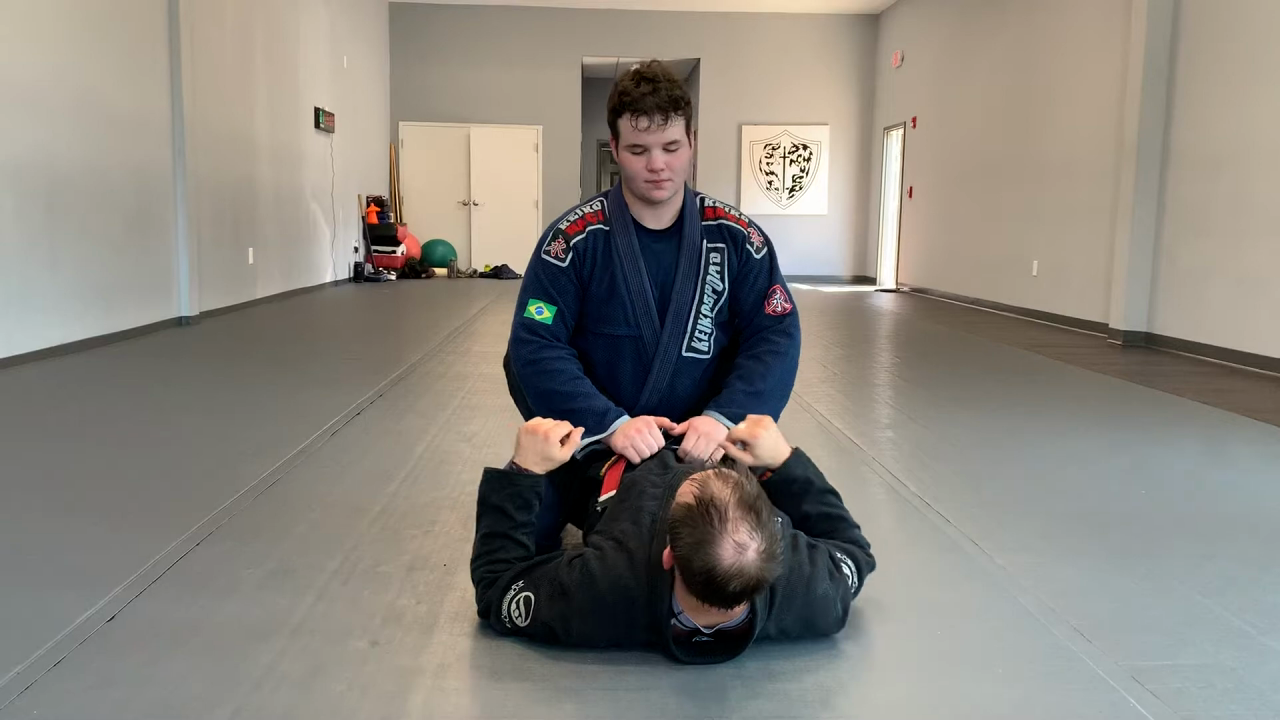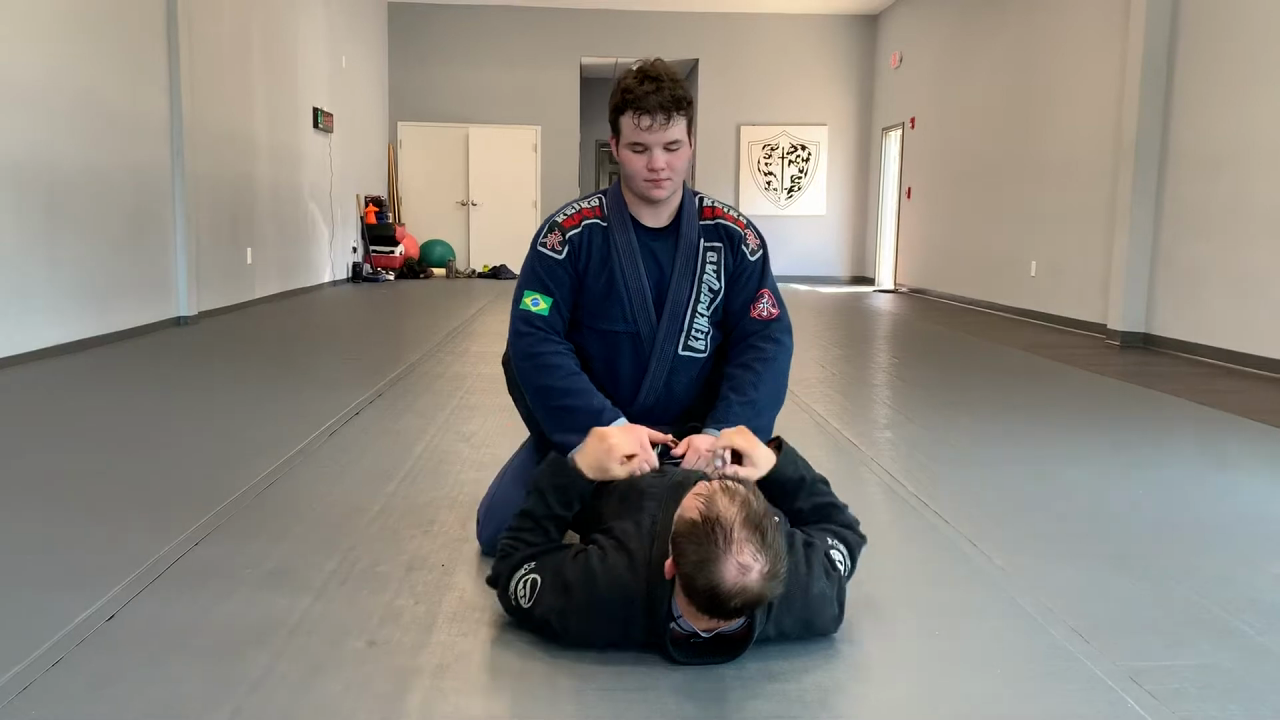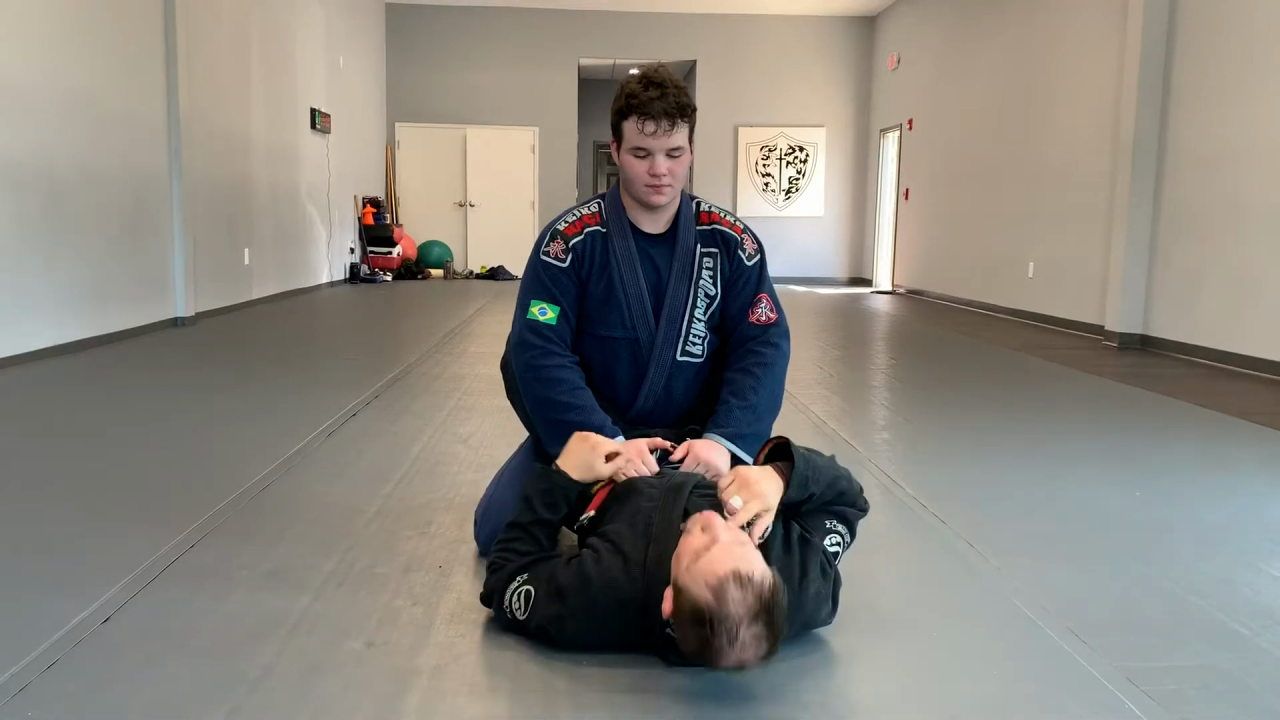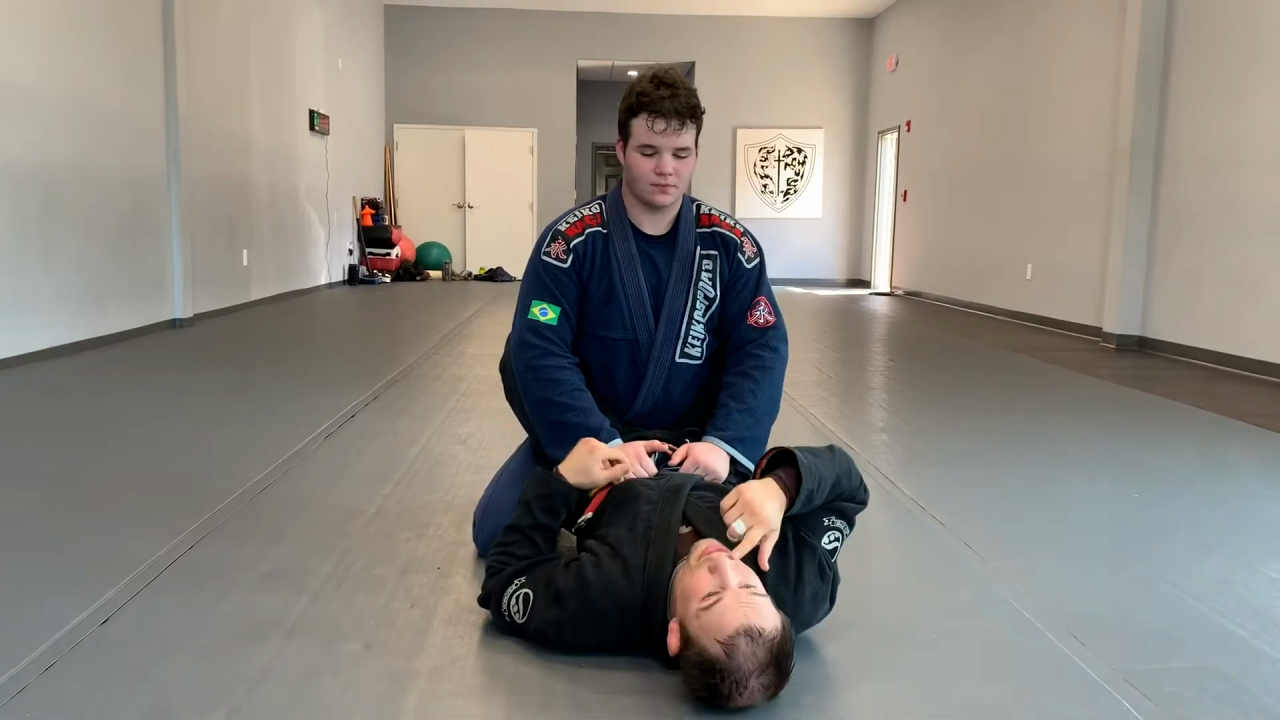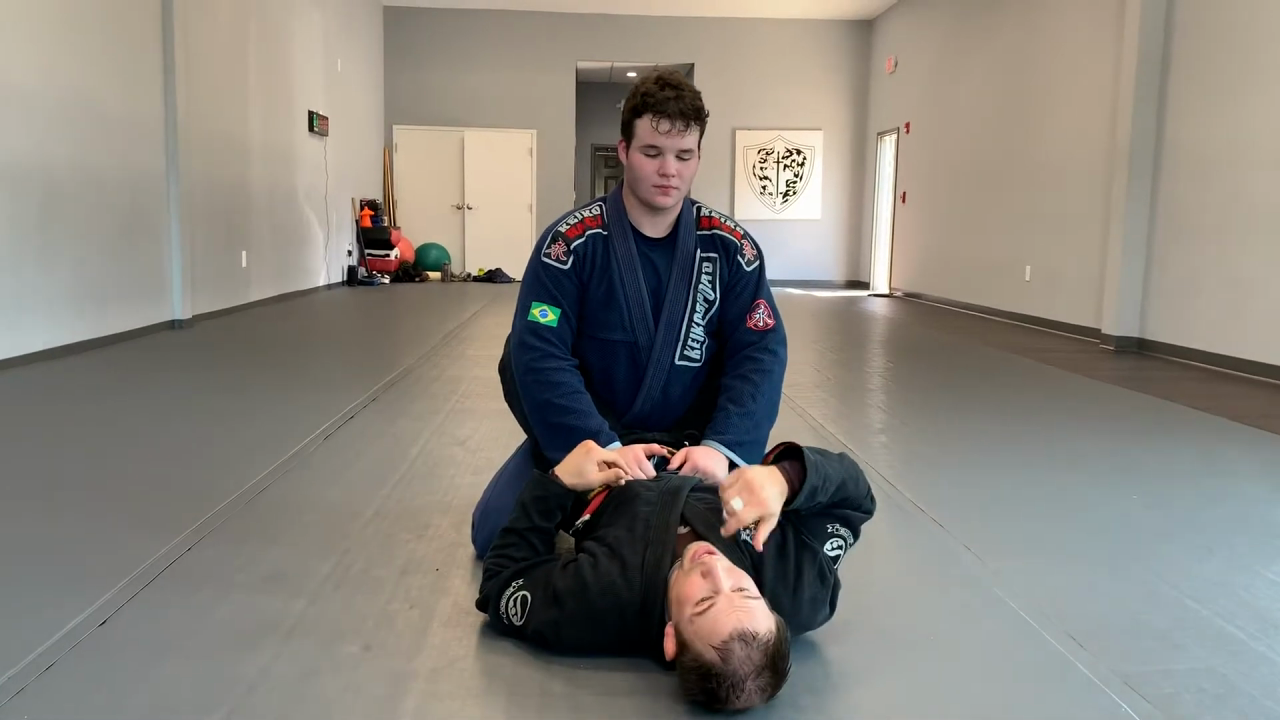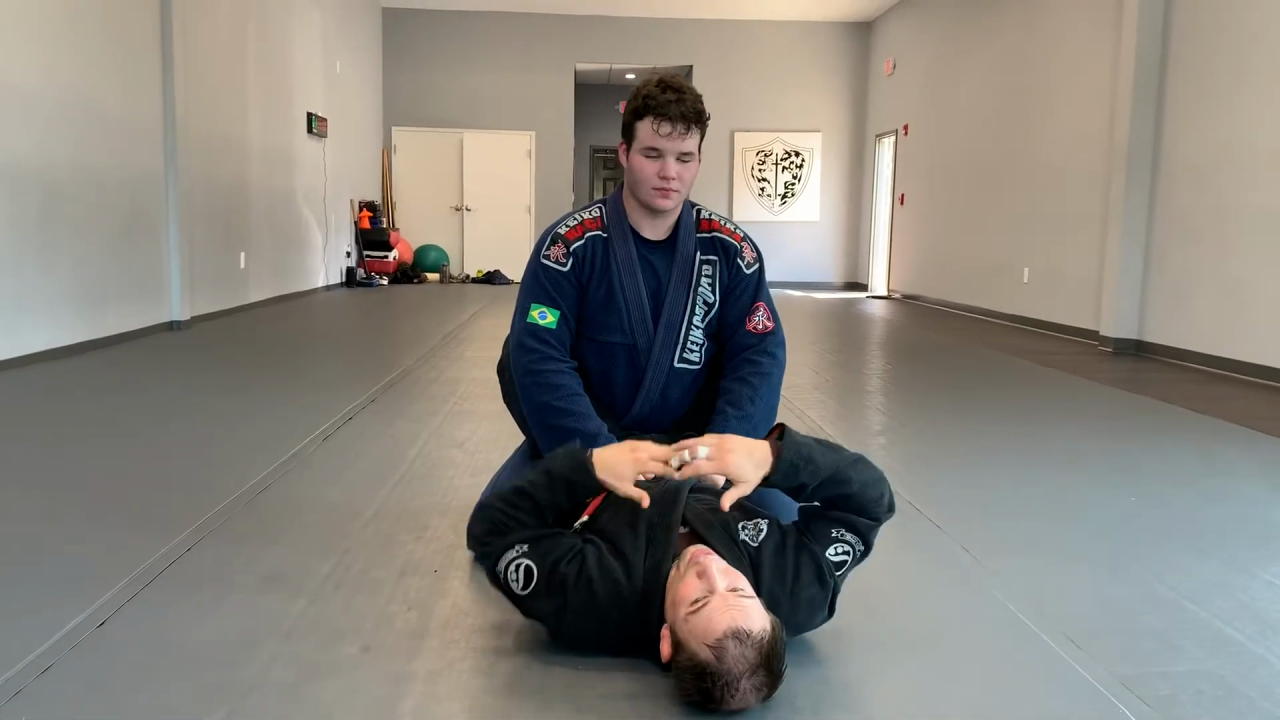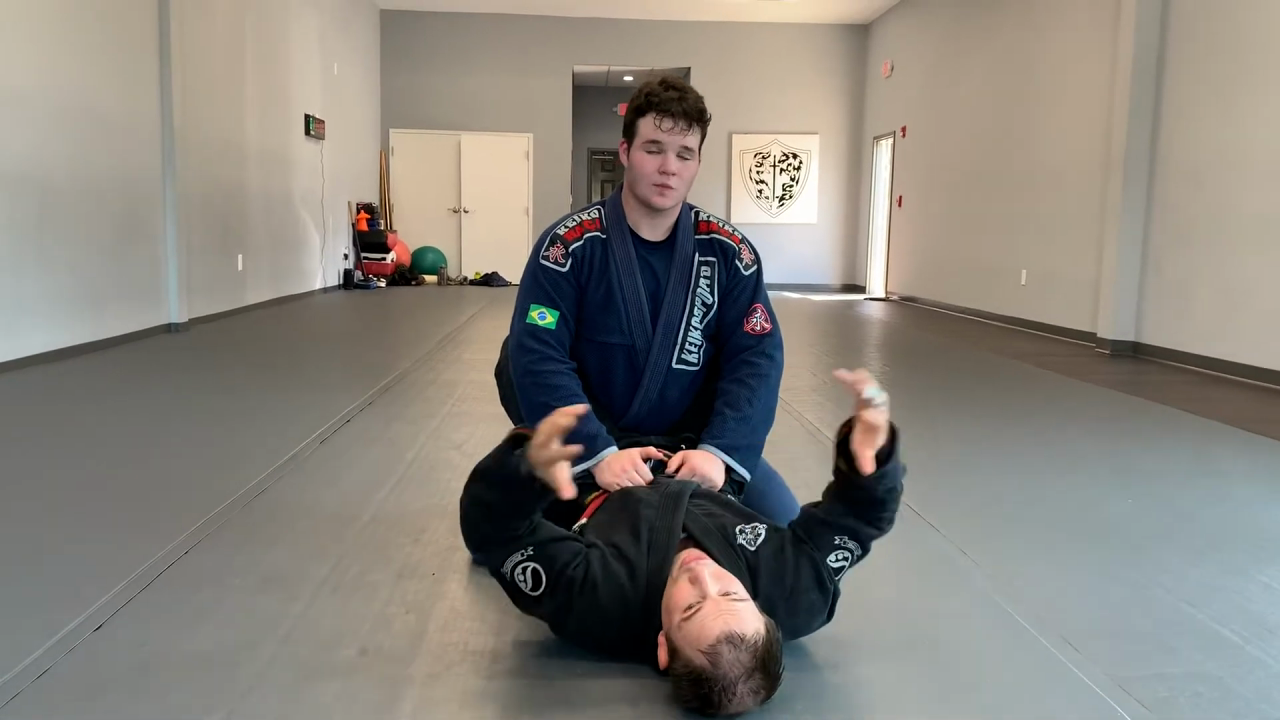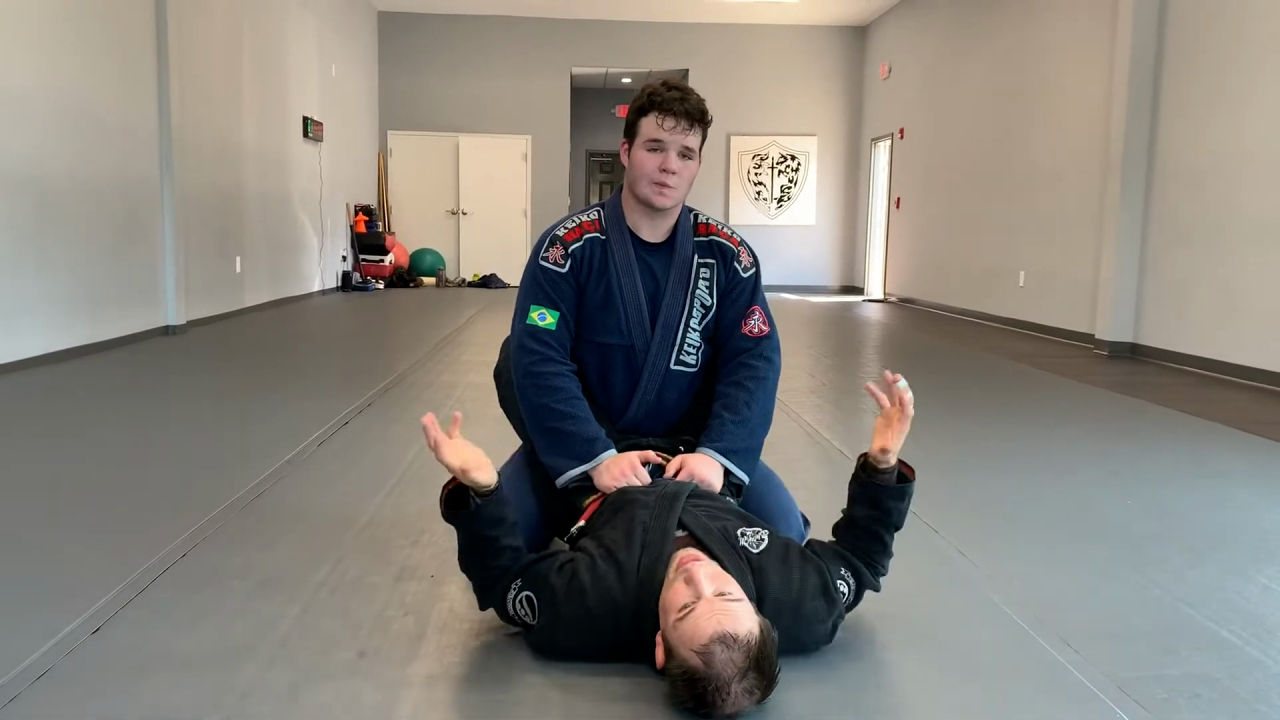
dt=0.3s
person 1, frame 1
left shoulder: (736, 235)
right shoulder: (573, 238)
left elbow: (775, 342)
right elbow: (536, 352)
left wrist: (722, 419)
right wrist: (611, 424)
left hip: (700, 445)
right hip: (592, 439)
person 1, frame 2
left shoulder: (732, 236)
right shoulder: (571, 233)
left elbow: (765, 341)
right elbow: (534, 340)
left wrist: (722, 433)
right wrist: (606, 427)
left hip: (695, 440)
right hip: (586, 435)
right knee: (502, 530)
person 1, frame 3
left shoulder: (729, 241)
right shoulder: (571, 239)
left elbow: (763, 346)
right elbow: (538, 354)
left wrist: (723, 438)
right wrist: (605, 442)
left hip: (693, 439)
right hip: (585, 437)
right knee: (499, 530)
person 1, frame 4
left shoulder: (728, 243)
right shoulder: (572, 239)
left elbow: (761, 349)
right elbow: (538, 353)
left wrist: (722, 442)
right wrist: (602, 446)
left hip: (694, 440)
right hip: (584, 437)
right knee: (498, 531)
person 1, frame 5
left shoulder: (730, 246)
right shoulder: (572, 241)
left elbow: (760, 353)
right elbow: (538, 356)
left wrist: (720, 446)
right wrist: (601, 449)
left hip: (693, 440)
right hip: (584, 440)
right knee: (496, 532)
person 1, frame 6
left shoulder: (729, 248)
right shoulder: (571, 242)
left elbow: (758, 356)
right elbow: (536, 357)
right wrist: (601, 451)
left hip: (693, 440)
right hip: (584, 438)
person 1, frame 7
left shoulder: (728, 250)
right shoulder: (571, 244)
left elbow: (757, 356)
right elbow: (537, 358)
left wrist: (717, 450)
right wrist: (597, 452)
left hip: (692, 443)
right hip: (585, 442)
left knee: (780, 528)
person 1, frame 8
left shoulder: (726, 253)
right shoulder: (570, 244)
left elbow: (754, 360)
right elbow: (536, 358)
left wrist: (716, 454)
right wrist: (596, 456)
left hip: (689, 445)
right hip: (584, 446)
left knee: (782, 533)
person 2, frame 1
left shoulder: (600, 597)
right shoulder: (814, 601)
left elbow: (496, 589)
right elbow: (852, 550)
left wrist: (525, 470)
right wrist: (785, 462)
person 2, frame 2
left shoulder: (596, 601)
right shoulder: (812, 603)
left elbow: (513, 572)
right elbow: (843, 535)
left wrist: (581, 472)
right wrist: (775, 465)
person 2, frame 3
left shoulder: (596, 601)
right shoulder: (806, 593)
left elbow: (503, 580)
right elbow: (844, 499)
left wrist: (563, 476)
right wrist: (780, 475)
person 2, frame 4
left shoulder: (594, 607)
right shoulder: (802, 593)
left elbow: (503, 586)
right elbow: (846, 485)
left wrist: (559, 481)
right wrist: (783, 485)
person 2, frame 5
left shoulder: (596, 610)
right shoulder: (801, 595)
left elbow: (500, 585)
right elbow: (852, 496)
left wrist: (555, 484)
right wrist: (787, 477)
person 2, frame 6
left shoulder: (595, 607)
right shoulder: (799, 595)
left elbow: (493, 530)
right elbow: (868, 498)
left wrist: (585, 464)
right wrist: (773, 456)
person 2, frame 7
left shoulder: (595, 605)
right shoulder: (795, 598)
left elbow: (498, 531)
right elbow: (855, 513)
left wrist: (531, 470)
right wrist: (872, 439)
person 2, frame 8
left shoulder: (584, 613)
right shoulder: (798, 606)
left elbow: (502, 573)
right elbow: (859, 554)
left wrist: (479, 487)
right wrist: (882, 466)
